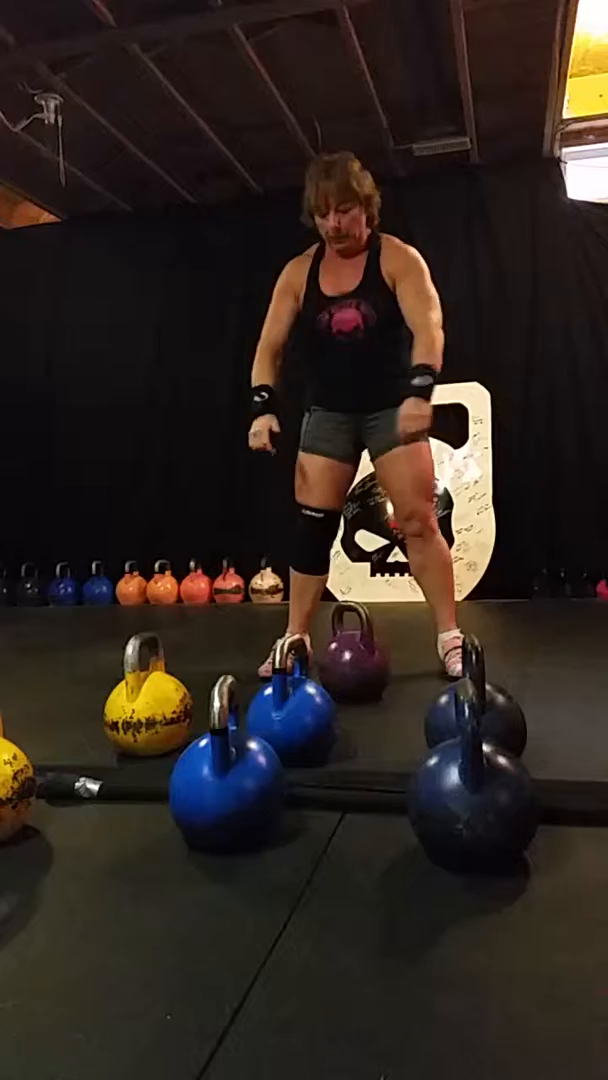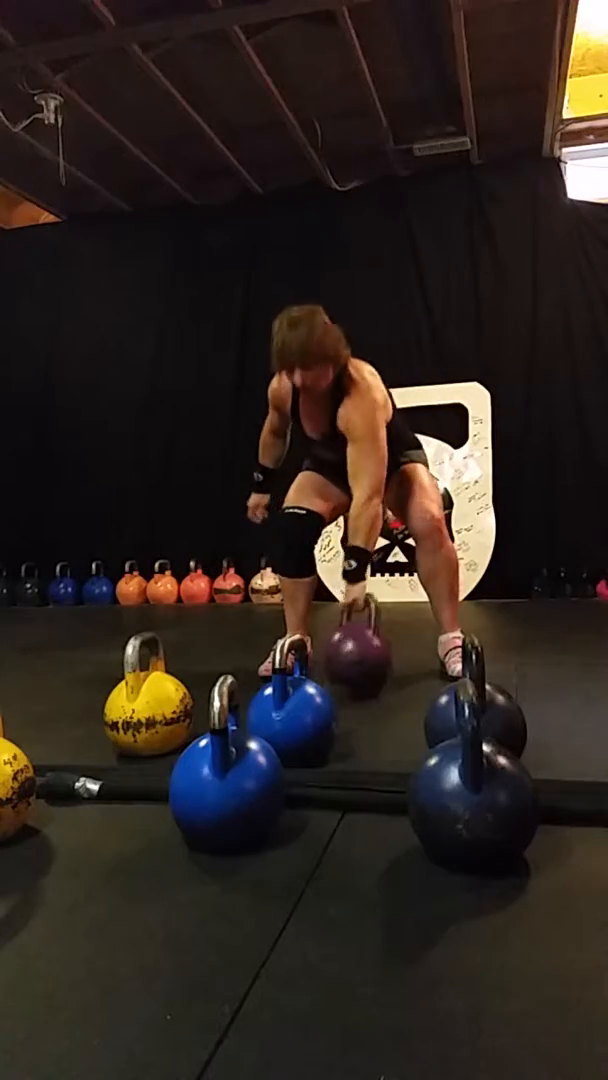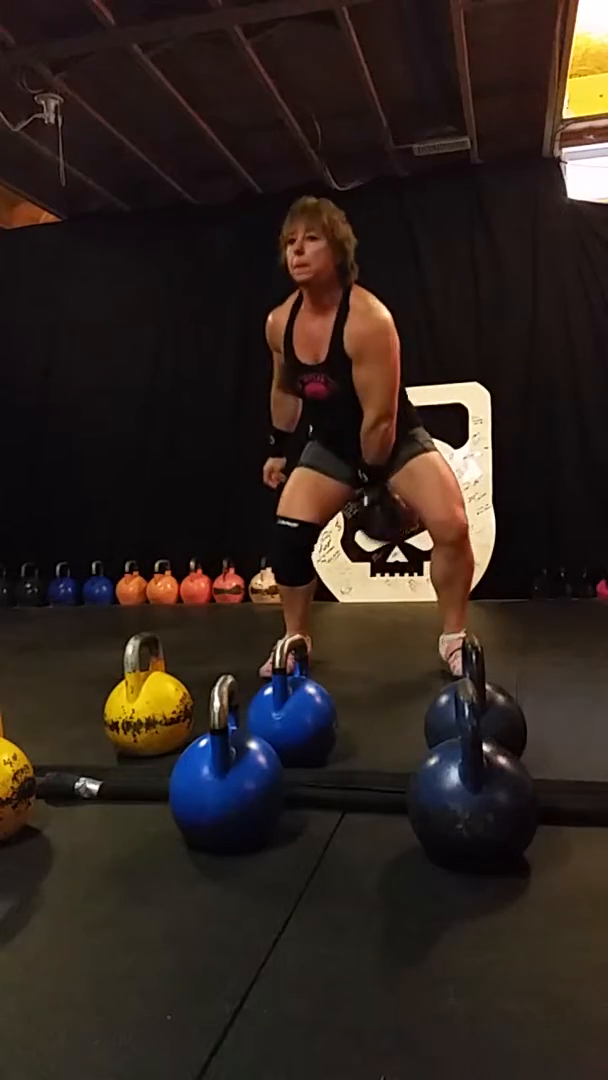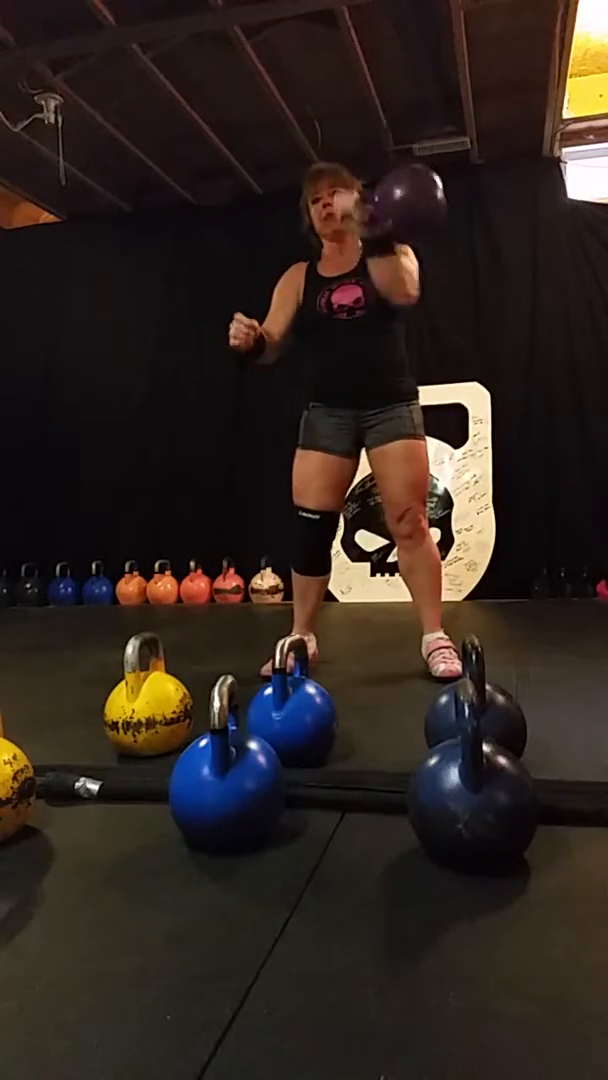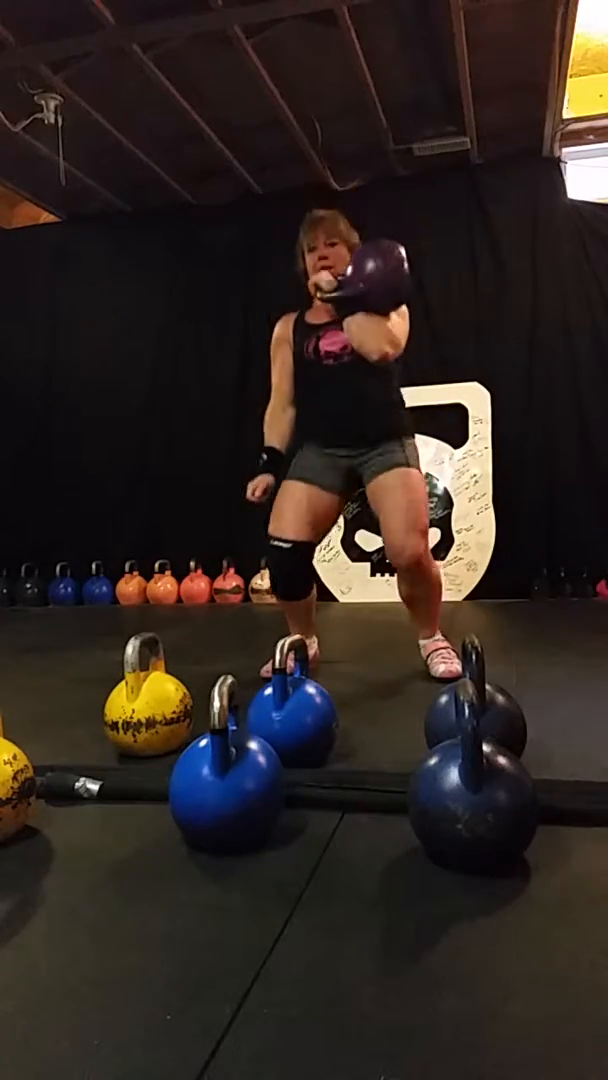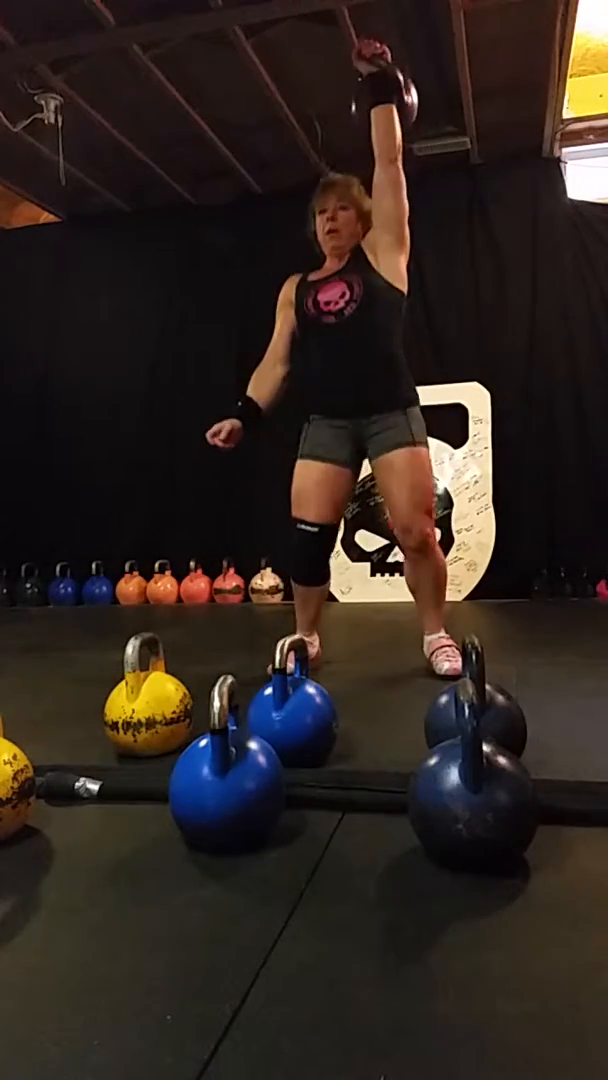
dt=0.7s
person 1, frame 1
left shoulder: (398, 258)
right shoulder: (298, 272)
left elbow: (428, 328)
right elbow: (269, 347)
left wrist: (420, 392)
right wrist: (263, 406)
left hip: (392, 406)
right hip: (328, 412)
left knee: (417, 520)
right knee: (312, 525)
left ankle: (450, 639)
right ankle: (295, 643)
person 1, frame 2
left shoulder: (361, 397)
right shoulder: (281, 388)
left elbow: (367, 495)
right elbow: (274, 432)
left wrist: (355, 576)
right wrist: (262, 486)
left hip: (392, 458)
right hip: (328, 464)
left knee: (429, 523)
right knee: (292, 528)
left ankle: (451, 641)
person 1, frame 3
left shoulder: (368, 320)
right shoulder: (279, 323)
left elbow: (381, 417)
left wrist: (372, 478)
right wrist: (277, 449)
left hip: (397, 439)
right hip: (329, 446)
left knee: (451, 525)
right knee: (288, 536)
left ankle: (453, 640)
person 1, frame 4
left shoulder: (390, 250)
right shoulder: (298, 277)
left elbow: (404, 291)
right elbow: (272, 336)
left wrist: (371, 232)
right wrist: (249, 332)
left hip: (391, 405)
right hip: (326, 411)
left knee: (408, 522)
right knee: (312, 526)
left ankle: (435, 638)
right ankle: (301, 639)
person 1, frame 5
left shoulder: (383, 305)
right shoulder: (288, 328)
left elbow: (383, 348)
right elbow: (281, 403)
right wrist: (269, 464)
left hip: (386, 445)
right hip: (319, 451)
left knee: (410, 553)
right knee: (283, 550)
left ankle: (432, 640)
right ankle: (302, 643)
person 1, frame 6
left shoulder: (382, 253)
right shoulder: (297, 288)
left elbow: (388, 162)
right elbow: (275, 361)
left wrist: (380, 86)
right wrist: (243, 415)
left hip: (392, 415)
right hip: (327, 423)
left knee: (415, 532)
right knee: (308, 537)
left ankle: (436, 637)
right ankle: (305, 639)
